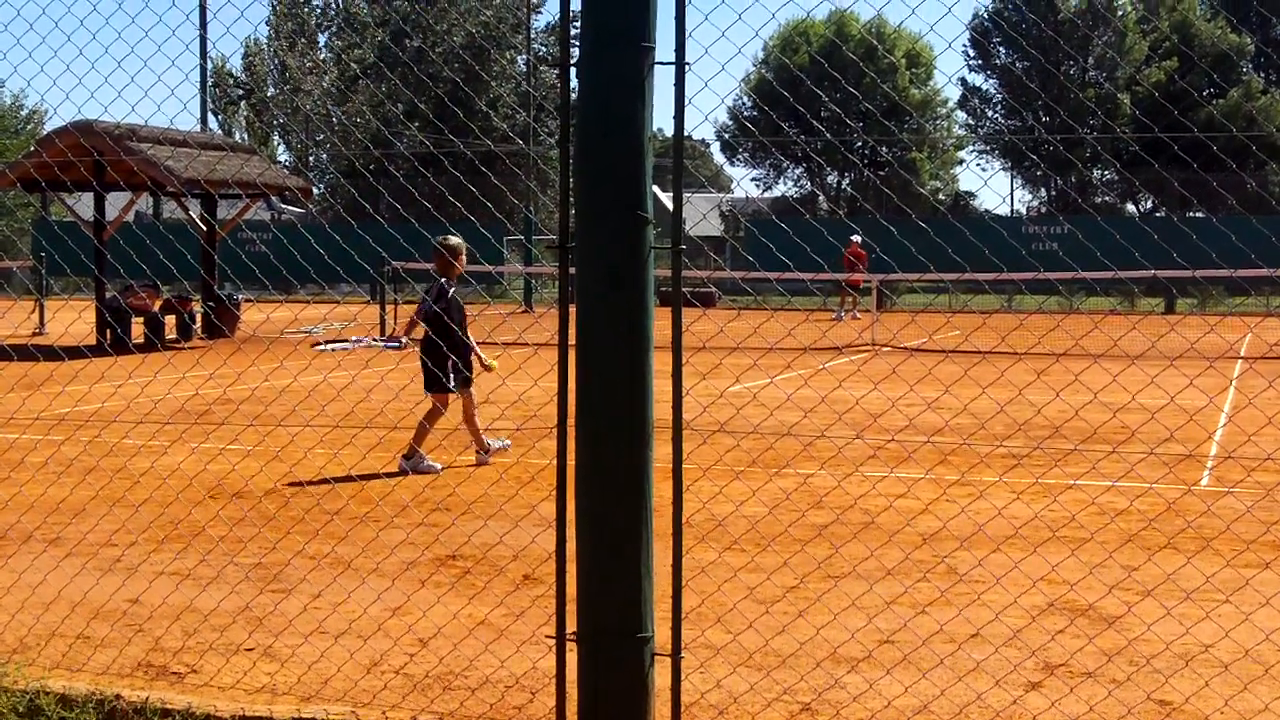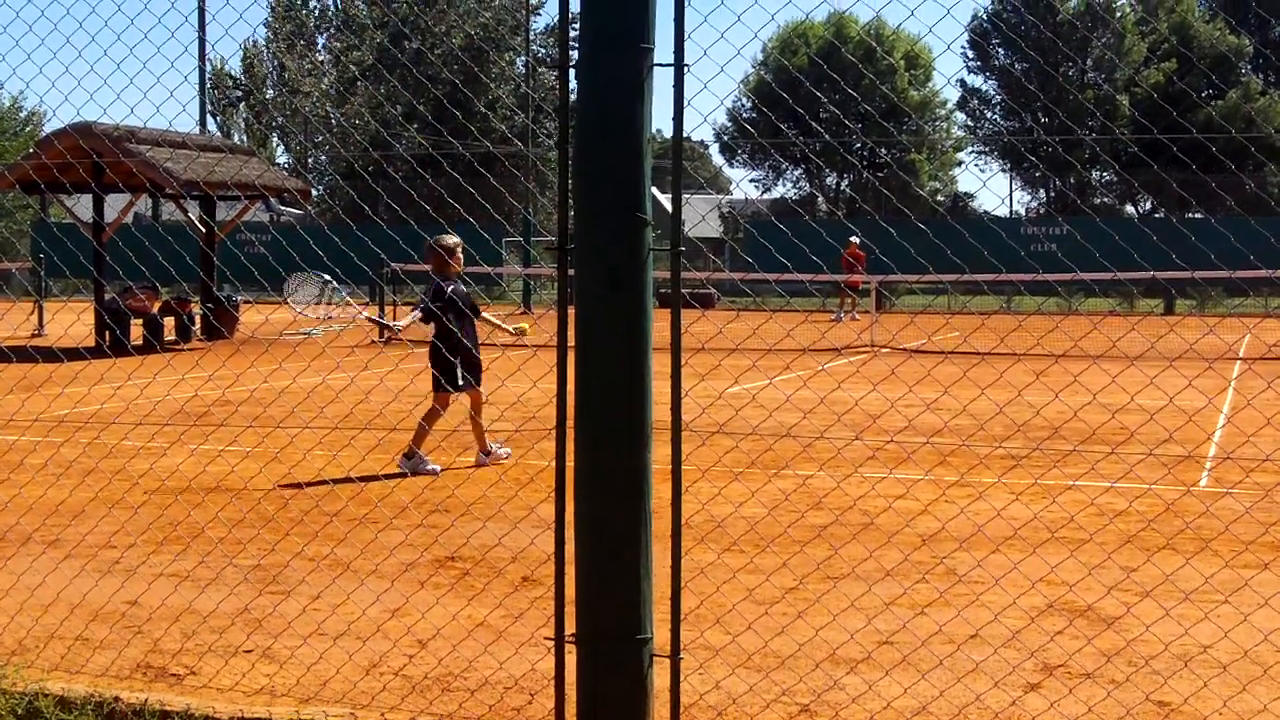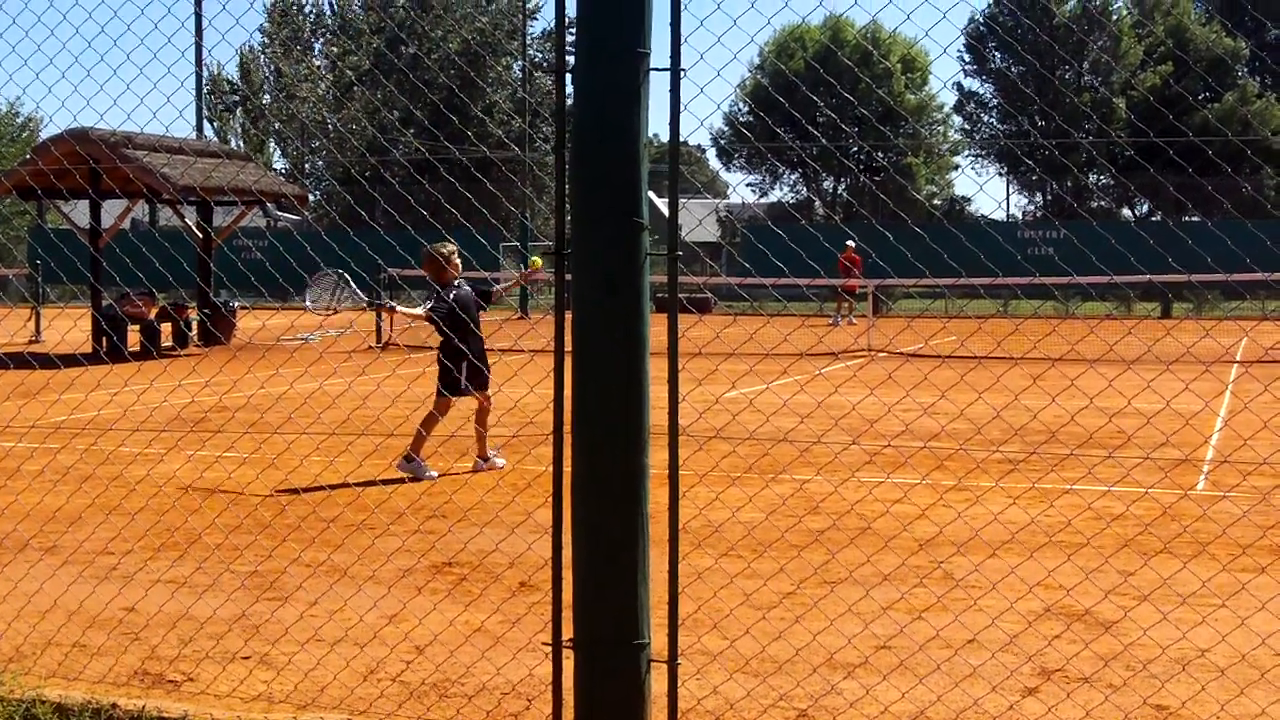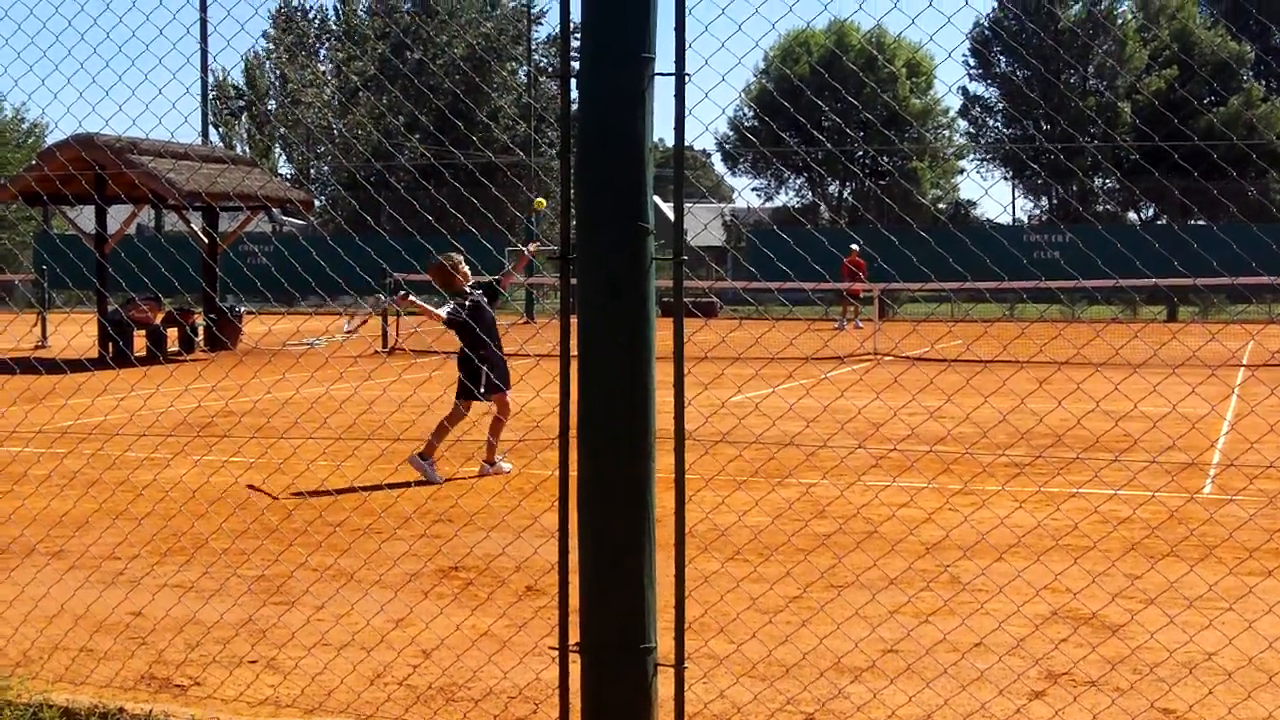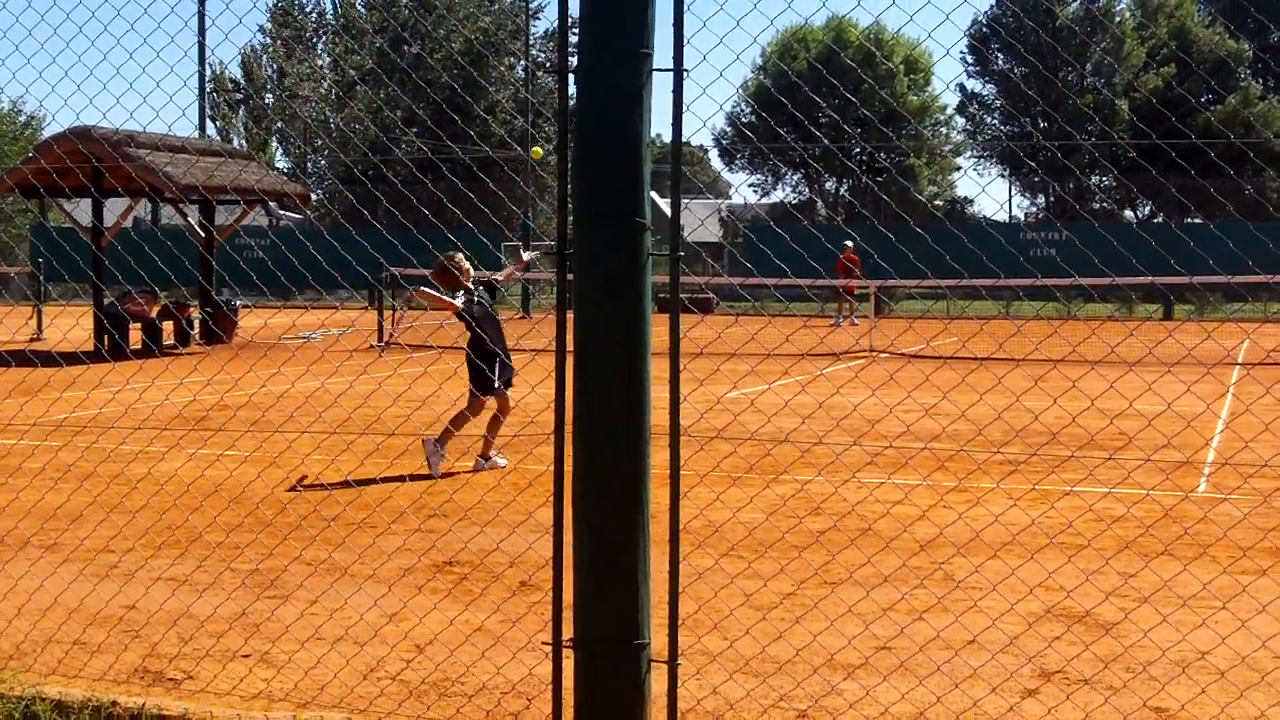
dt=0.1s
person 1, frame 1
left shoulder: (451, 287)
right shoulder: (442, 285)
left elbow: (461, 330)
right elbow: (420, 313)
left wrist: (480, 355)
right wrist: (404, 335)
left hip: (455, 355)
right hip: (441, 355)
left knee: (468, 400)
right knee: (440, 405)
left ankle: (484, 448)
right ankle: (411, 456)
person 1, frame 2
left shoulder: (458, 286)
right shoulder: (442, 286)
left elbow: (478, 314)
right elbow: (424, 310)
left wrist: (506, 328)
right wrist: (402, 323)
left hip: (467, 352)
right hip: (449, 353)
left knee: (477, 399)
right knee: (441, 403)
left ankle: (486, 451)
right ankle: (411, 456)
person 1, frame 3
left shoulder: (464, 288)
right shoulder: (444, 292)
left elbow: (491, 294)
right elbow: (426, 313)
left wrist: (517, 282)
right wrist: (398, 309)
left hip: (474, 356)
right hip: (456, 358)
left knee: (485, 403)
right knee: (441, 408)
left ankle: (484, 457)
right ankle: (411, 459)
person 1, frame 4
left shoulder: (478, 291)
right shoulder: (457, 301)
left elbow: (503, 281)
right elbow: (442, 315)
left wrist: (523, 260)
right wrist: (413, 302)
left hip: (492, 360)
right hip: (476, 362)
left knee: (504, 408)
right knee: (460, 411)
left ankle: (491, 460)
right ankle: (424, 457)
person 1, frame 5
left shoulder: (479, 288)
right shoulder: (463, 295)
left elbow: (499, 279)
right elbow: (456, 306)
left wrist: (521, 263)
right wrist: (428, 294)
left hip: (496, 355)
right hip: (483, 356)
left knee: (503, 406)
right knee: (475, 406)
left ankle: (486, 455)
right ankle: (438, 444)
